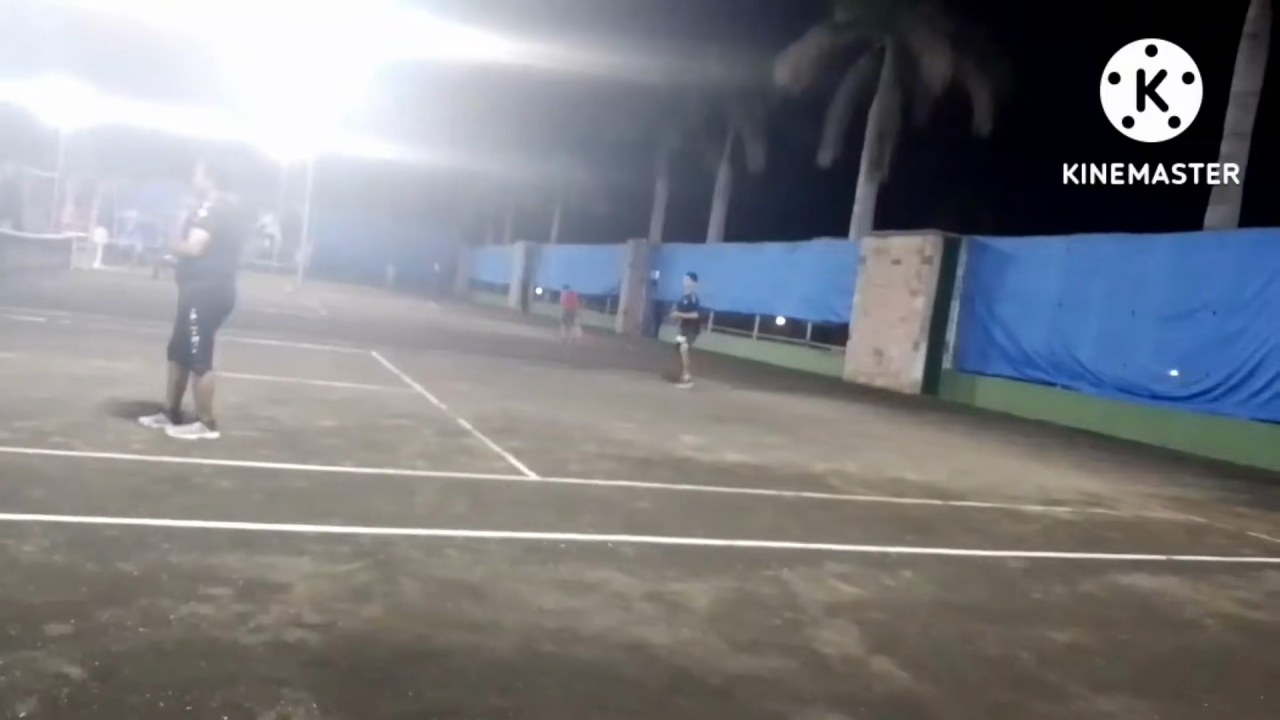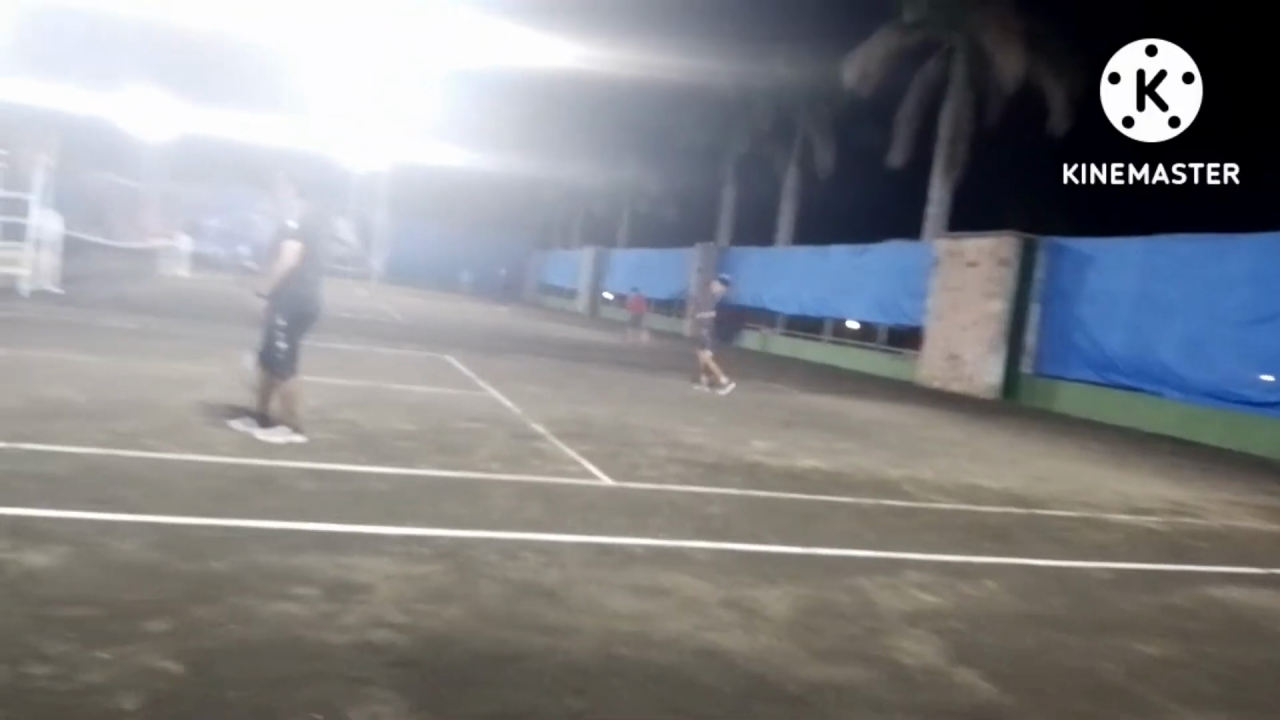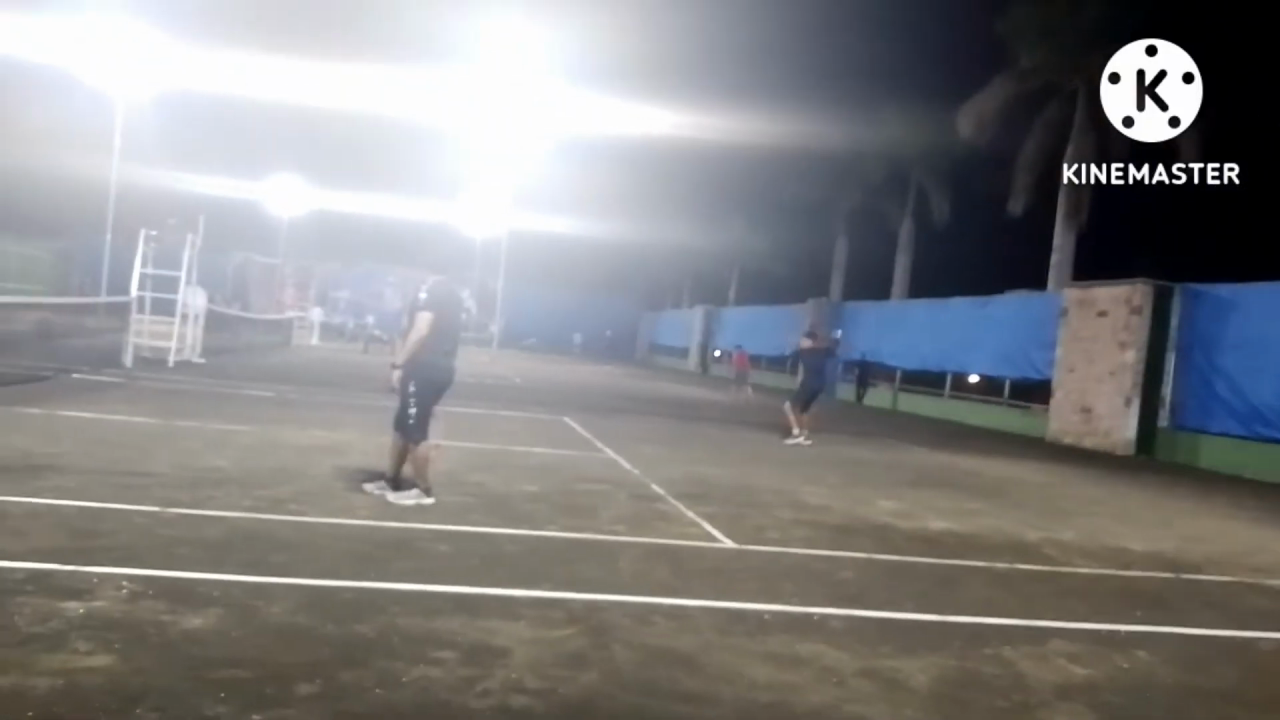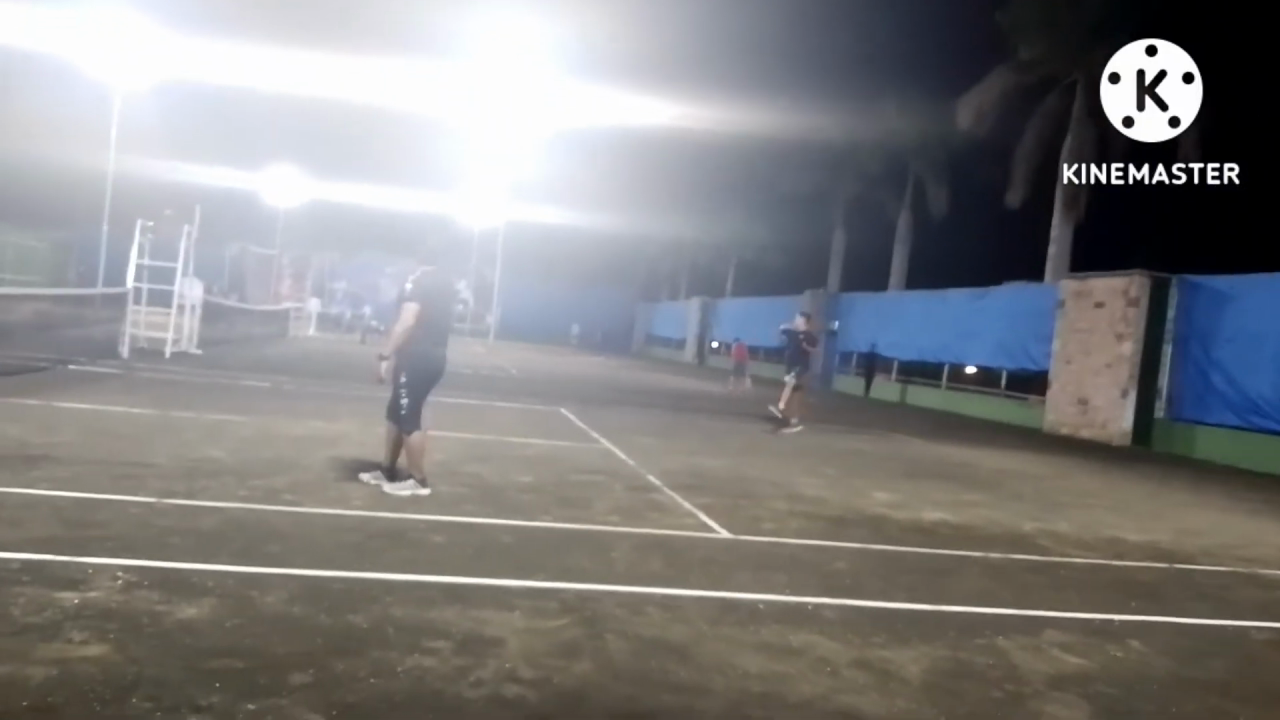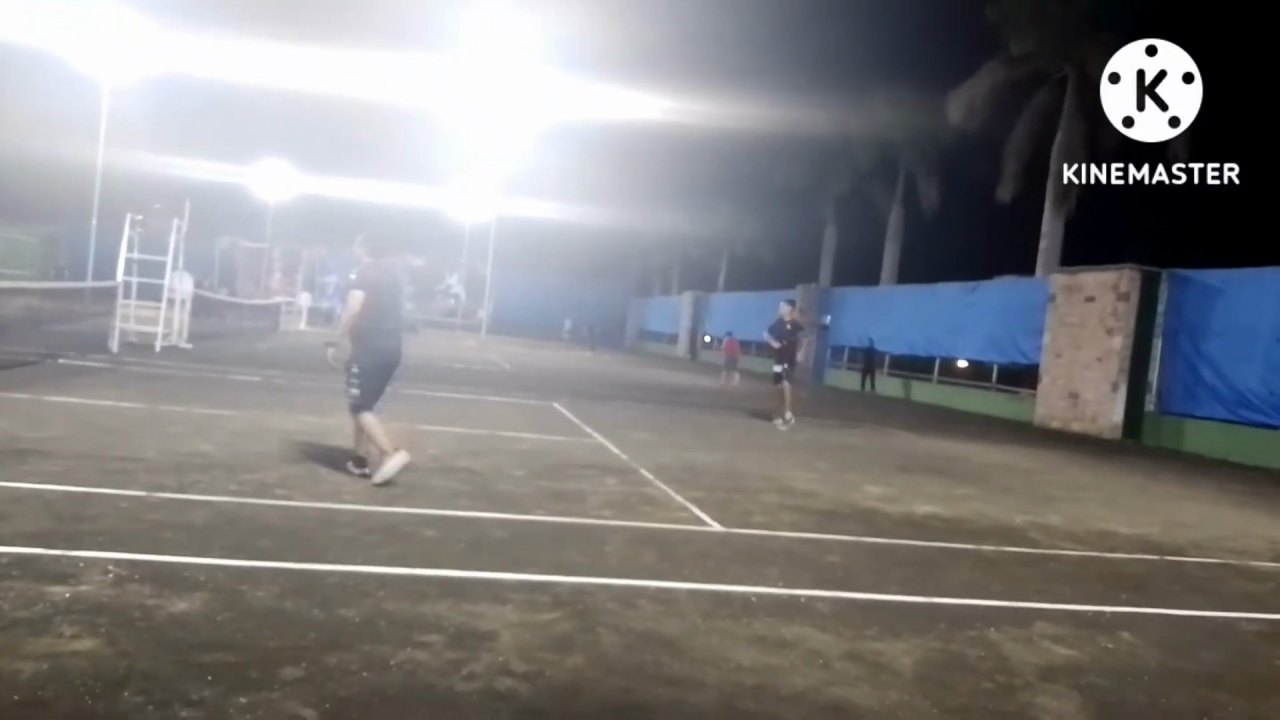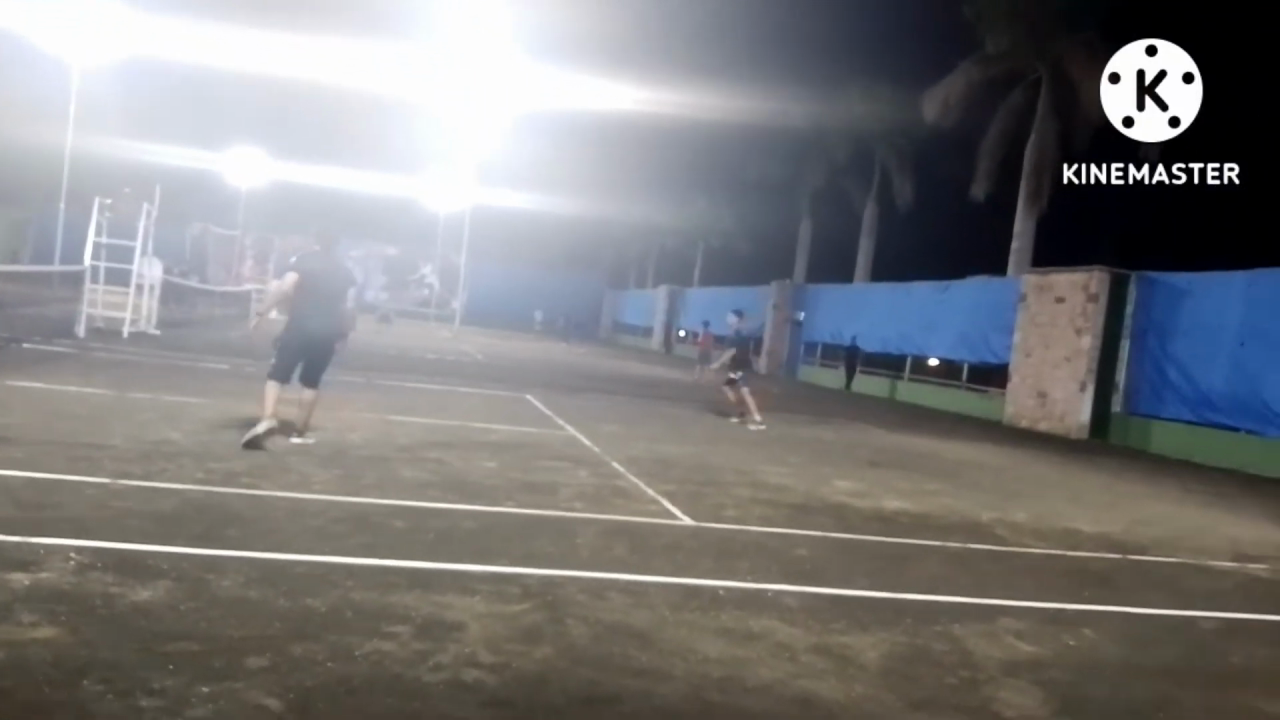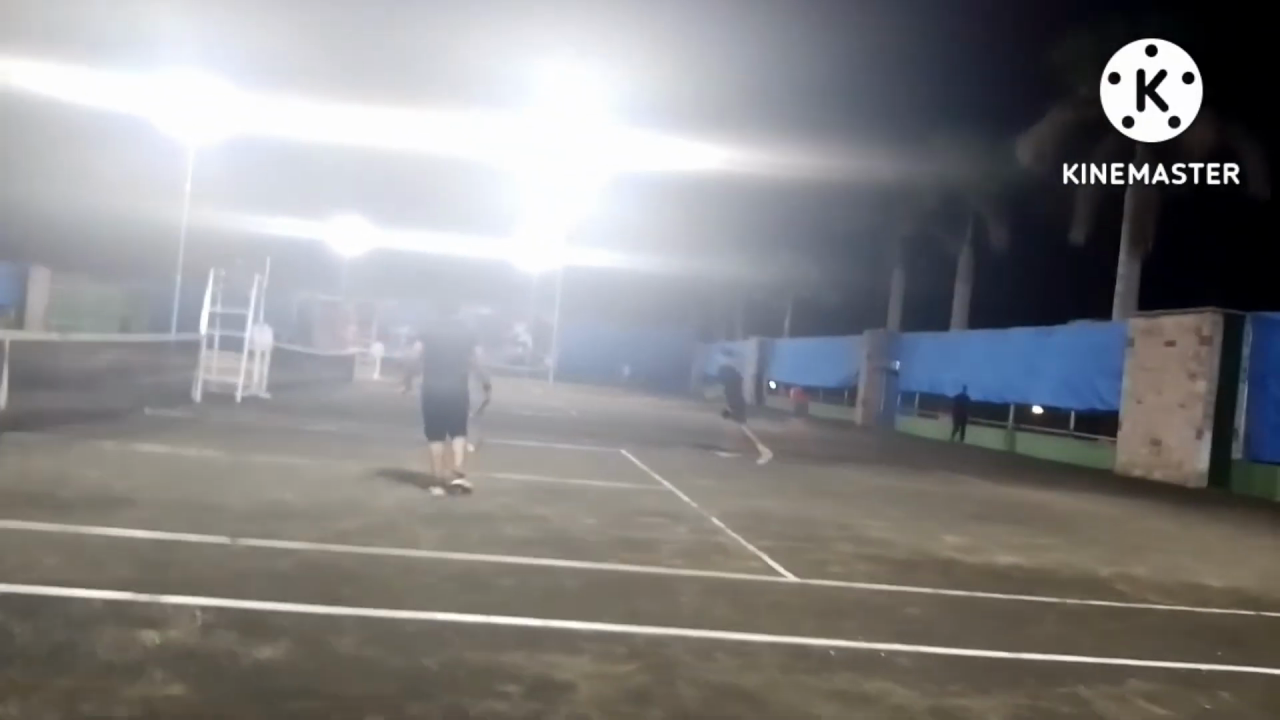
dt=0.7s
person 1, frame 1
left shoulder: (213, 209)
right shoulder: (232, 209)
left elbow: (193, 247)
left wrist: (171, 246)
left hip: (205, 293)
right hip: (207, 291)
left knee: (197, 359)
right knee: (177, 353)
left ankle: (206, 424)
right ankle: (171, 413)
person 1, frame 2
left shoulder: (297, 220)
right shoulder: (312, 220)
left elbow: (288, 261)
left wrist: (265, 293)
left hip: (291, 300)
right hip: (299, 298)
left knee: (282, 365)
right knee: (268, 358)
left ankle: (291, 427)
right ankle: (260, 417)
person 1, frame 3
left shoulder: (432, 290)
right shoulder: (452, 294)
left elbow: (420, 331)
left wrist: (398, 364)
left hip: (425, 370)
right hip: (439, 368)
left knee: (415, 431)
right knee: (402, 425)
left ankle: (422, 489)
right ankle: (392, 480)
person 1, frame 4
left shoulder: (419, 281)
right shoulder: (445, 284)
left elbow: (407, 321)
left wrist: (386, 356)
left hip: (416, 360)
right hip: (433, 358)
left knee: (408, 420)
right knee: (396, 414)
left ankle: (418, 480)
right ankle: (387, 471)
person 1, frame 5
left shoulder: (364, 273)
right shoulder: (391, 276)
left elbow: (352, 309)
left wrist: (335, 343)
left hip: (370, 349)
right hip: (391, 348)
left knee: (359, 408)
right knee: (361, 404)
left ankle: (391, 454)
right ankle: (360, 460)
person 1, frame 6
left shoulder: (303, 261)
right shoulder: (345, 271)
left elbow: (283, 289)
right elbow: (349, 308)
left wrist: (260, 313)
right wrist: (343, 335)
left hip: (299, 328)
right hip: (327, 335)
left knee: (276, 377)
right knee: (311, 382)
left ankle: (267, 420)
right ankle: (300, 431)
person 1, frame 7
left shoulder: (430, 330)
right shoulder: (466, 332)
left elbow: (417, 356)
right elbow: (476, 362)
left wrist: (409, 379)
right wrist: (487, 385)
left hip: (431, 389)
right hip: (457, 389)
left knee: (435, 435)
right knee: (459, 433)
left ankle: (440, 481)
right ankle: (458, 475)
